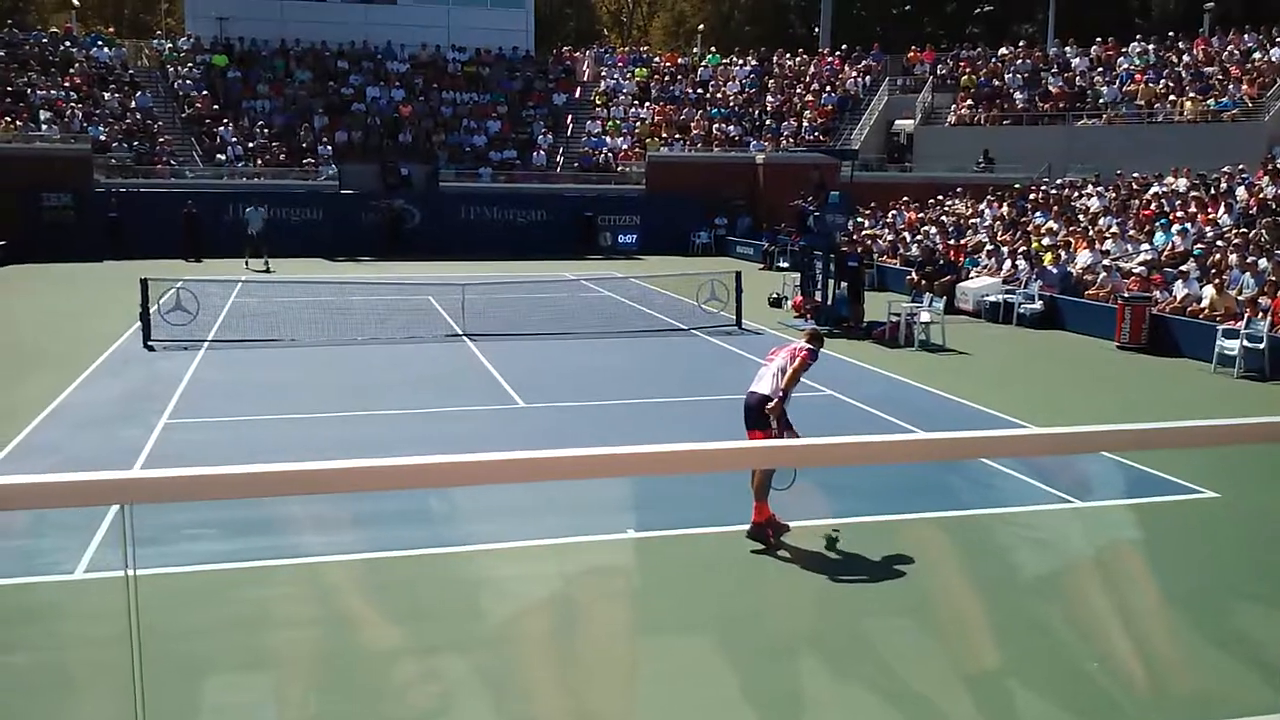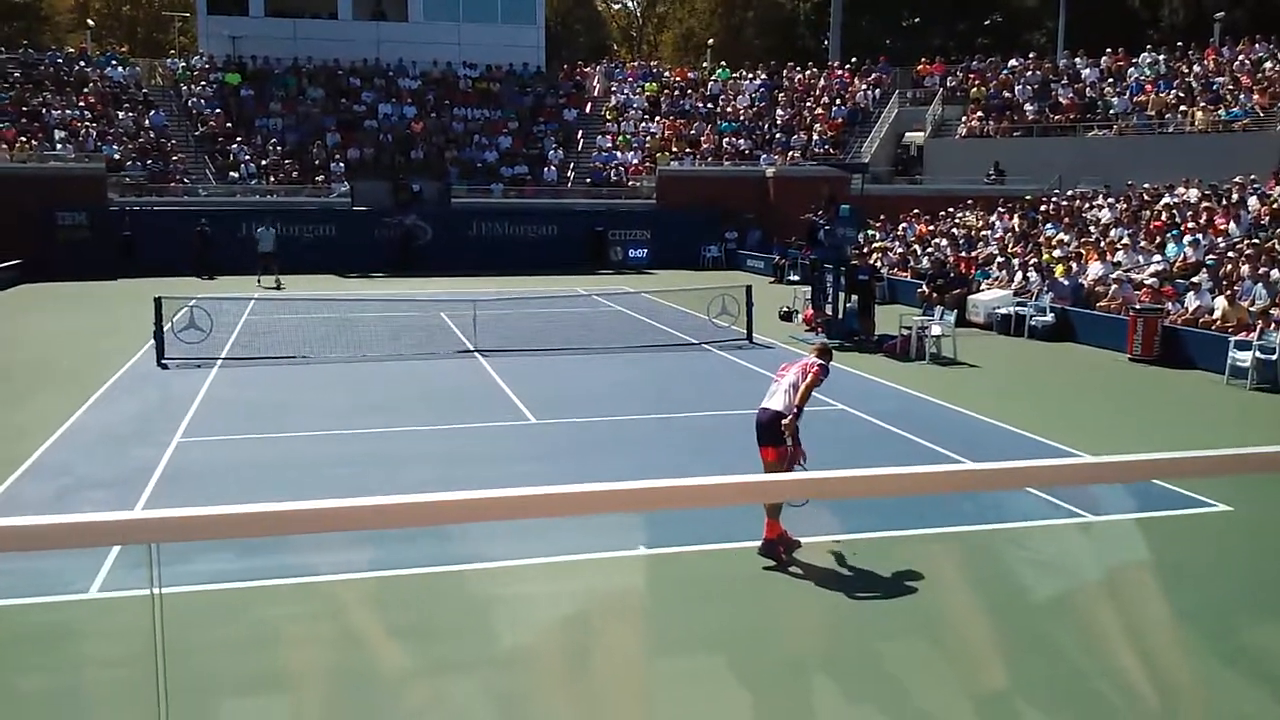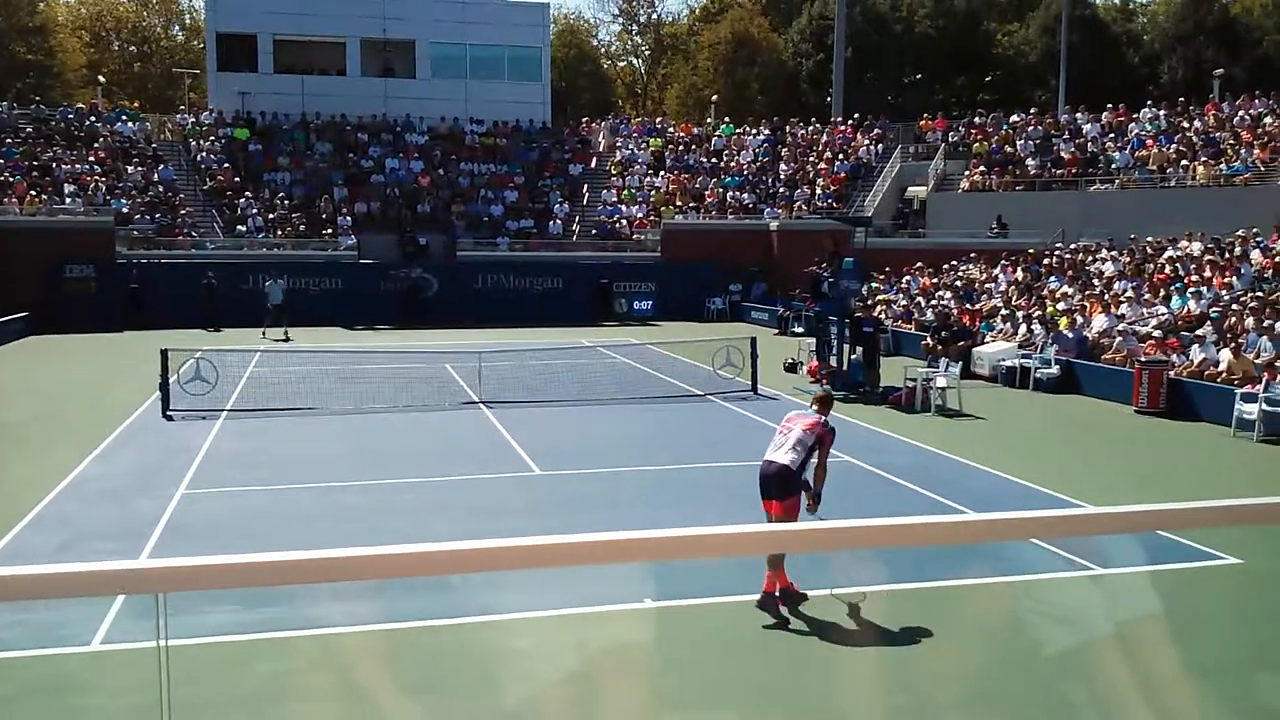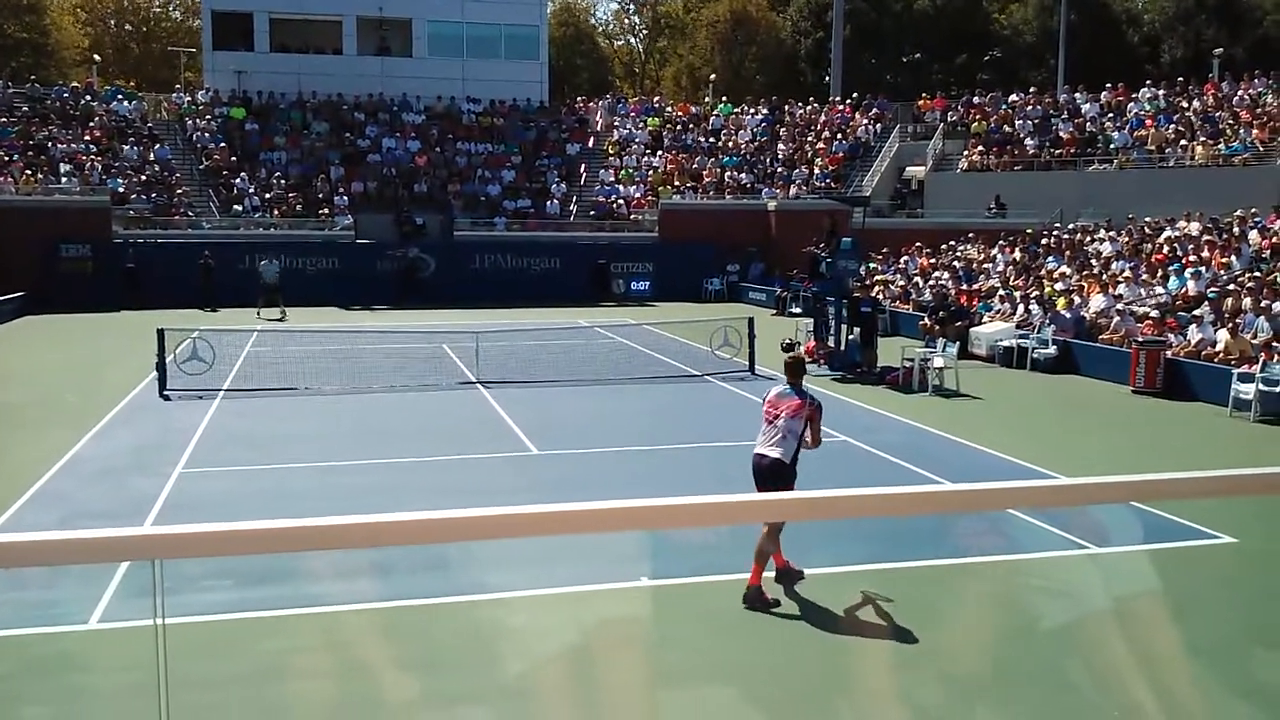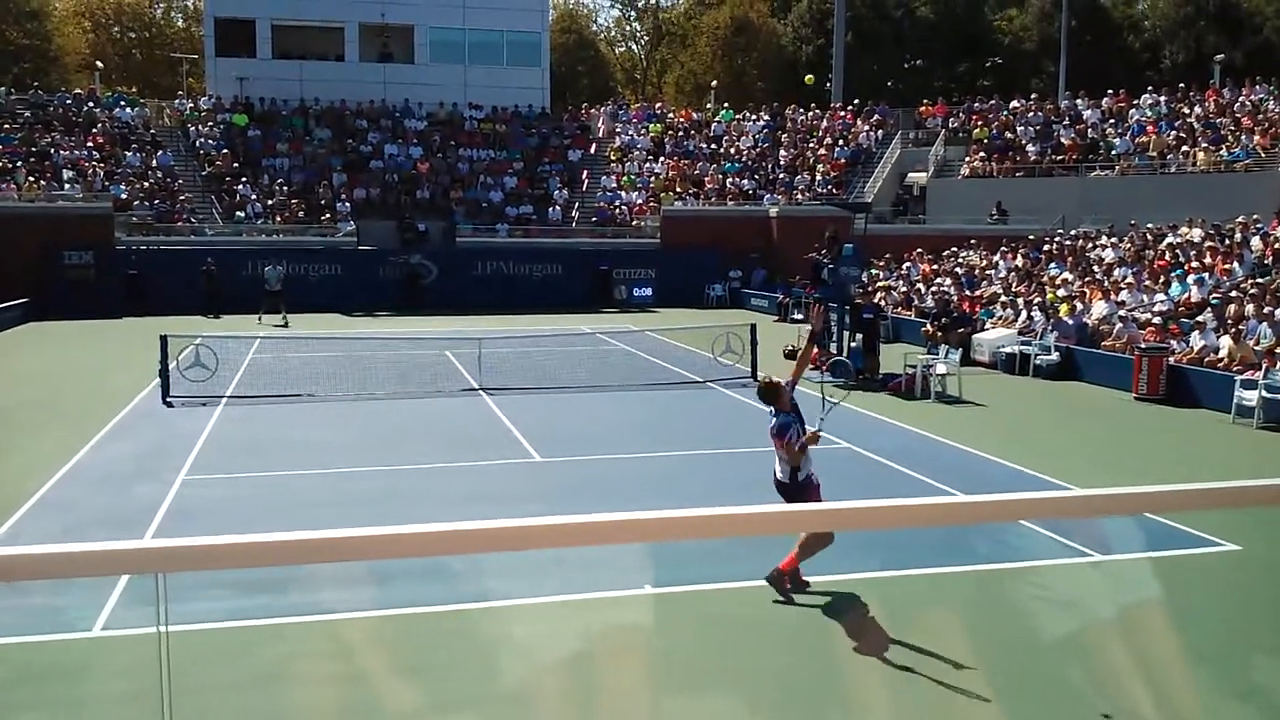
dt=1s
person 1, frame 1
left shoulder: (781, 349)
right shoulder: (809, 350)
right elbow: (794, 371)
left wrist: (788, 427)
right wrist: (779, 400)
left hip: (752, 398)
right hip: (767, 403)
left ankle: (764, 516)
right ankle: (758, 523)
person 1, frame 2
left shoulder: (789, 365)
right shoulder: (820, 366)
right elbow: (806, 387)
left wrist: (797, 444)
right wrist: (794, 415)
left hip: (763, 415)
right hip: (780, 420)
left ankle: (777, 533)
right ankle: (769, 540)
person 1, frame 3
left shoulder: (792, 416)
right shoulder: (826, 428)
right elbow: (821, 466)
left wrist: (807, 489)
right wrist: (816, 497)
left hip: (766, 468)
right hip: (785, 474)
left ankle: (784, 587)
right ankle: (768, 593)
person 1, frame 4
left shoulder: (771, 394)
right shoulder: (811, 403)
right elbow: (815, 441)
right wrist: (806, 442)
left hip: (759, 458)
right hip: (780, 464)
left knee: (773, 520)
right knee: (773, 525)
left ankle: (782, 567)
right ankle: (753, 586)
person 1, frame 5
left shoulder: (785, 398)
right shoulder: (782, 425)
left elbow: (802, 362)
right elbow: (794, 461)
left wrist: (815, 332)
right wrist: (805, 444)
left hip: (802, 478)
right hip: (795, 484)
left knee: (813, 527)
right knee: (823, 536)
left ankle: (791, 575)
right ankle: (782, 571)
